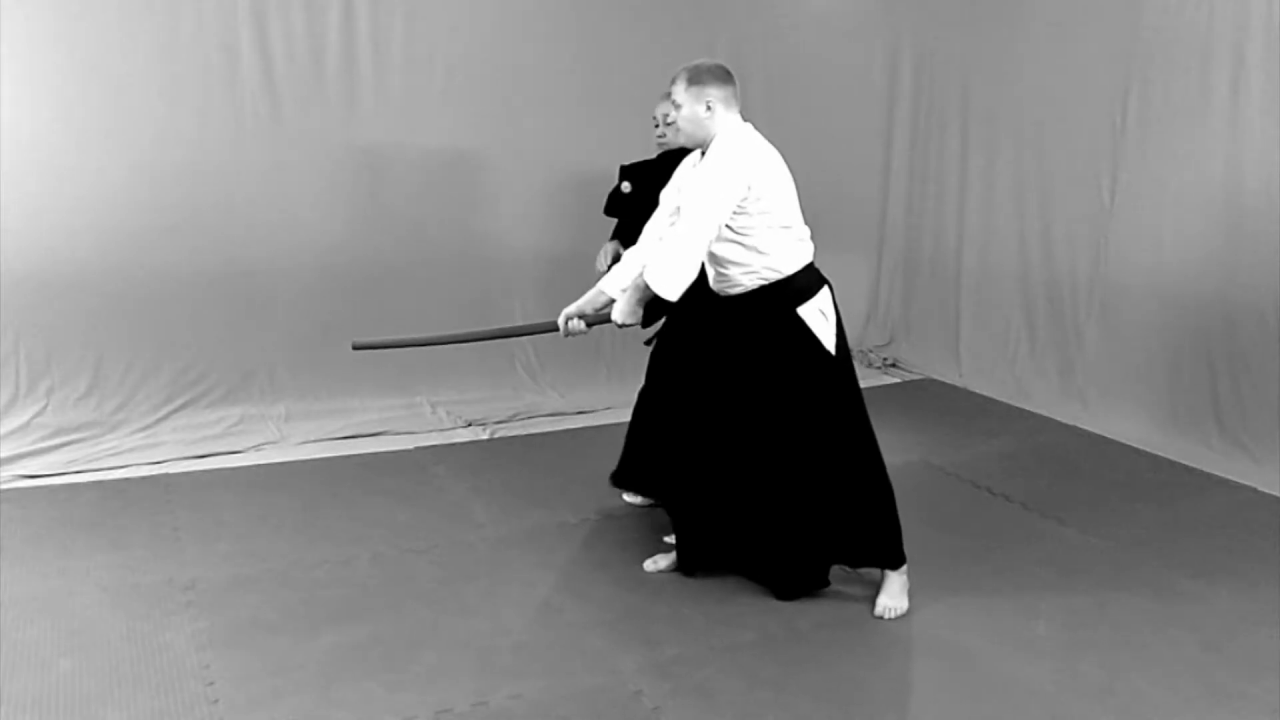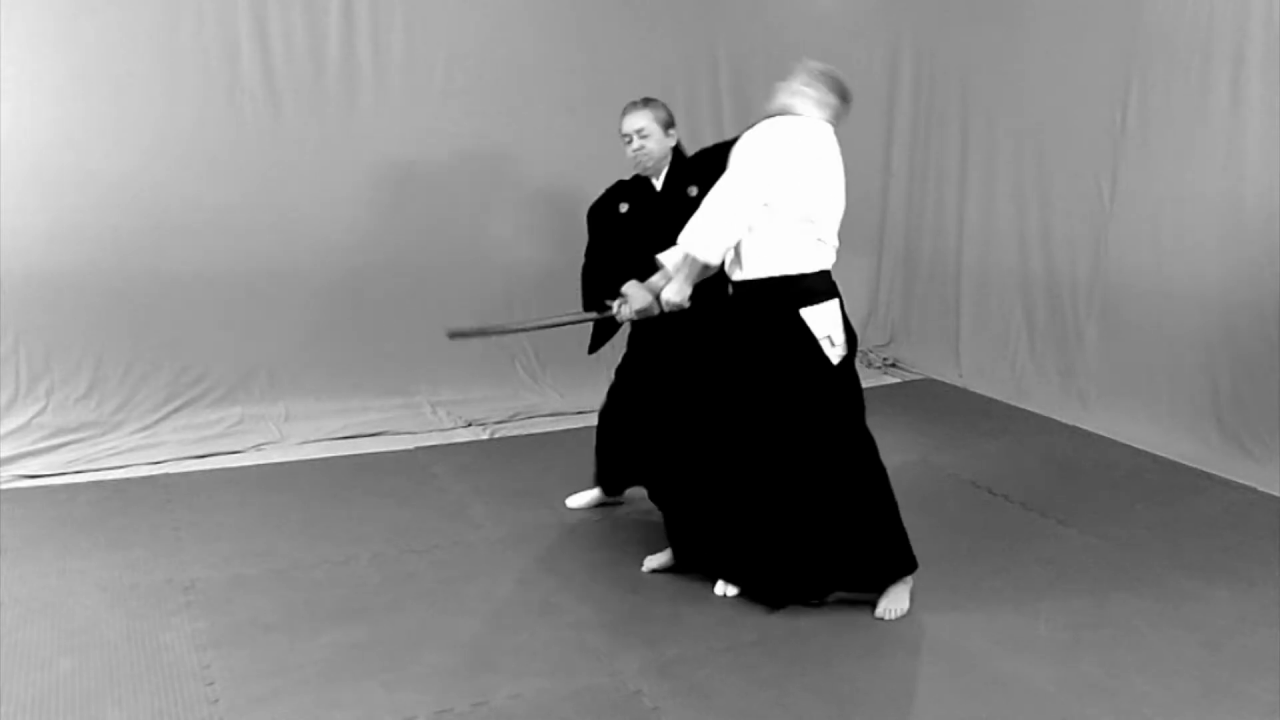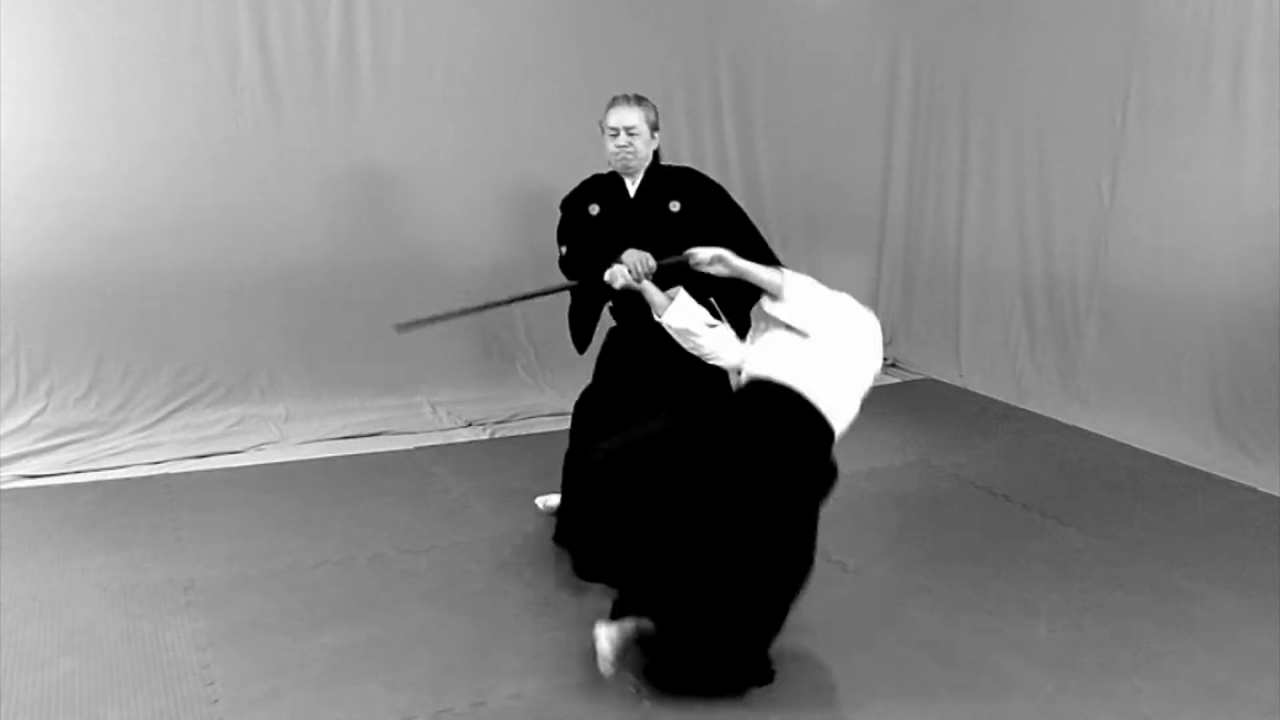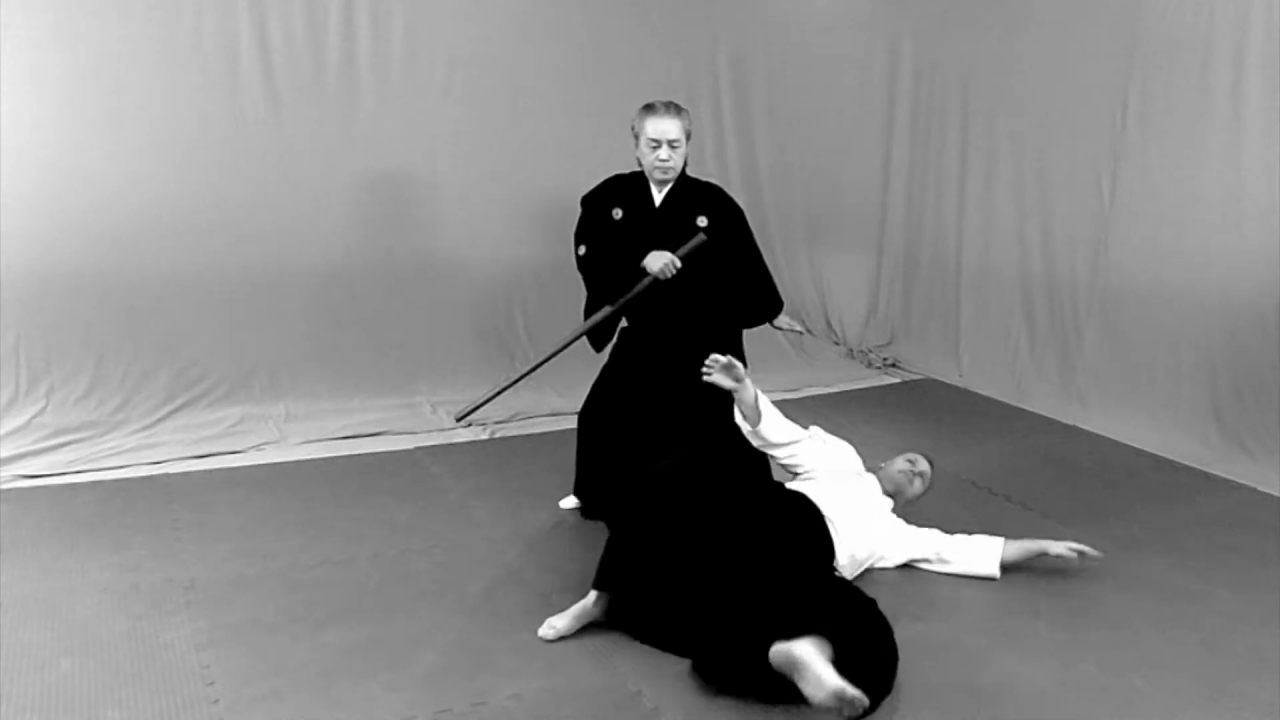
dt=0.5s
person 1, frame 1
left shoulder: (738, 156)
right shoulder: (699, 164)
left elbow: (686, 240)
right elbow: (660, 236)
left wrist: (634, 298)
right wrist: (594, 297)
left hip: (793, 316)
right hip: (738, 315)
left knee: (831, 445)
right knee: (699, 425)
left ankle: (892, 568)
right ankle: (702, 545)
person 1, frame 2
left shoulder: (782, 136)
right shoulder: (797, 149)
left elbow: (722, 219)
right elbow: (727, 237)
left wrist: (675, 282)
right wrist: (657, 283)
left hip: (796, 319)
right hip: (757, 313)
left knee: (830, 452)
right knee: (701, 422)
left ankle: (894, 571)
right ankle: (700, 546)
person 1, frame 3
left shoulder: (854, 327)
right shoulder: (766, 348)
left elbow: (809, 301)
right elbow: (706, 336)
left wrist: (737, 265)
right wrist: (644, 289)
person 1, frame 4
left shoulder: (891, 531)
right shoulder: (836, 460)
left elbow: (970, 550)
right elbow: (774, 431)
left wrist: (1043, 547)
right wrist: (741, 389)
left hip: (797, 556)
right hip: (773, 516)
person 2, frame 1
right shoulder: (669, 171)
left elbow: (631, 195)
right elbow: (638, 218)
right wrist: (614, 243)
right knee: (664, 395)
right ankle: (656, 485)
person 2, frame 2
left shoulder: (704, 172)
right shoulder: (617, 201)
right elbow: (604, 258)
right wrist: (625, 287)
left hip: (708, 323)
right hip: (653, 326)
right knee: (623, 408)
right ankle: (611, 484)
person 2, frame 3
left shoulder: (689, 187)
right shoulder: (588, 198)
left elbow: (738, 236)
right elbow: (572, 256)
right wrist: (617, 257)
right hip: (631, 335)
right knee: (596, 418)
right ankle: (580, 503)
person 2, frame 4
left shoulder: (713, 203)
right shoulder: (609, 197)
left elbow: (745, 264)
right elbow: (589, 255)
left wrist: (772, 312)
right wrist: (641, 259)
left hip: (703, 342)
right hip: (641, 339)
left knee: (727, 434)
right knee: (603, 417)
right ankle: (596, 495)
